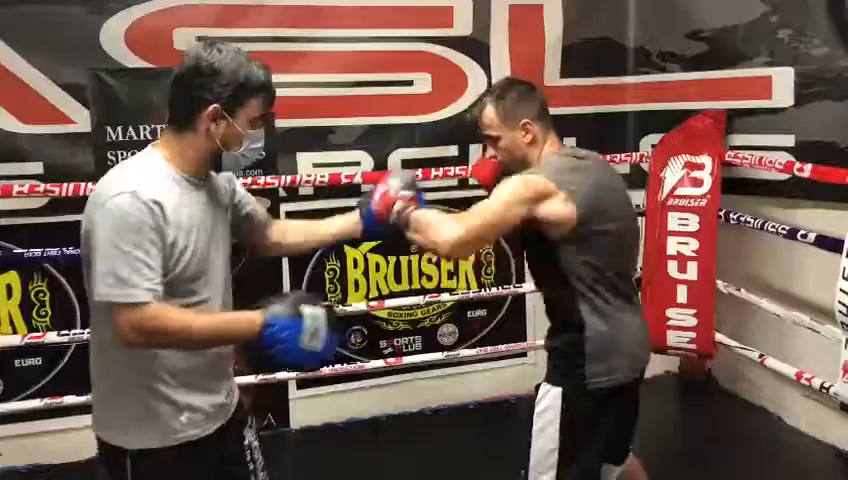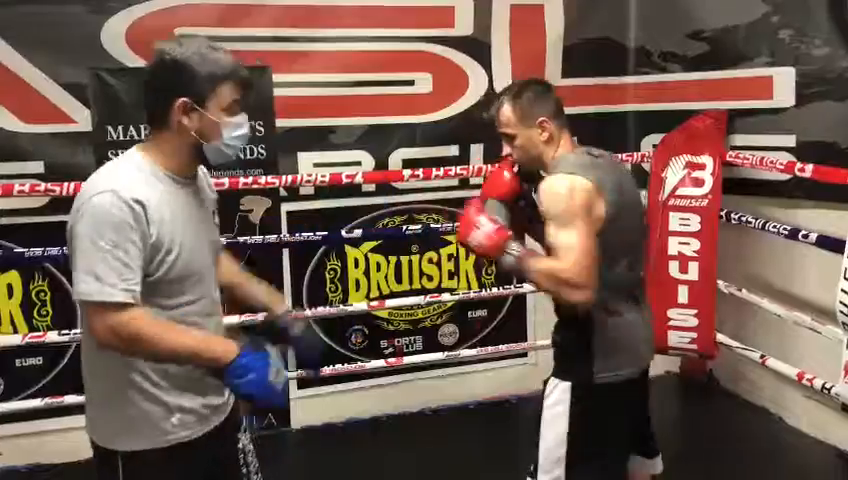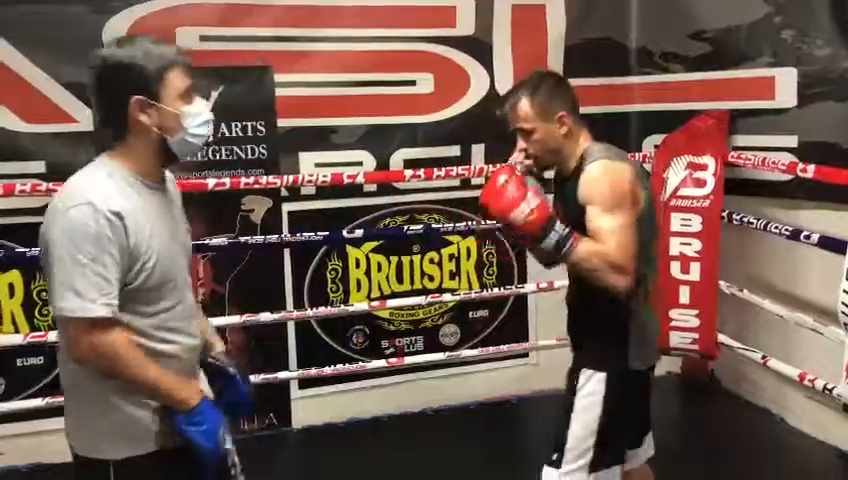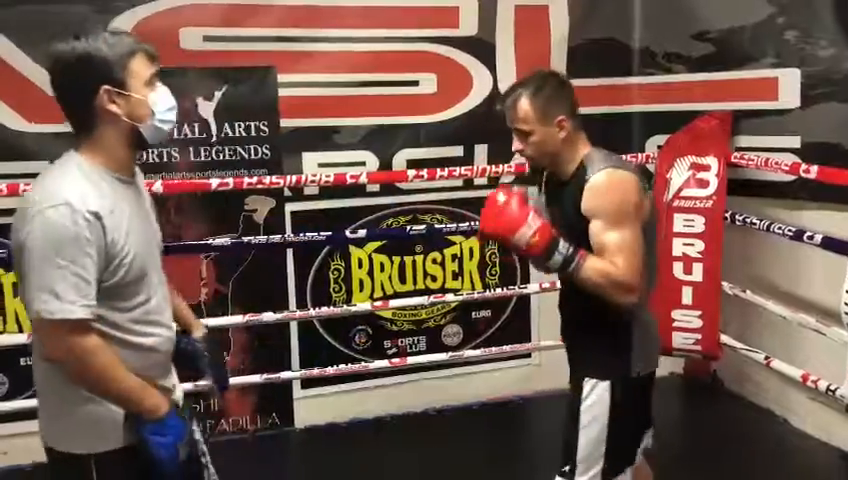
dt=0.2s
person 1, frame 1
left shoulder: (214, 181)
right shoulder: (129, 200)
left elbow: (270, 235)
right elbow: (135, 322)
left wrist: (364, 220)
right wrist: (260, 325)
left hip: (217, 407)
right hip: (151, 430)
person 1, frame 2
left shoulder: (195, 180)
right shoulder: (118, 199)
right elbow: (112, 324)
left wrist: (277, 309)
right wrist: (230, 355)
left hip: (212, 409)
right hip: (142, 435)
person 1, frame 3
left shoulder: (161, 183)
right shoulder: (90, 210)
right elbow: (90, 340)
left wrist: (217, 353)
right wrist: (188, 400)
left hip: (185, 411)
right hip: (127, 439)
person 1, frame 4
left shoulder: (126, 176)
right shoulder: (65, 210)
right elbow: (63, 342)
left wrist: (193, 330)
right wrist: (154, 410)
left hip: (155, 403)
right hip: (102, 434)
person 2, frame 1
left shoulder: (534, 185)
right shoulder: (594, 167)
left elbow: (452, 240)
left wrist: (400, 209)
right wrist: (499, 190)
left hip: (587, 357)
right hip: (625, 341)
person 2, frame 2
left shoulder: (563, 185)
right shoulder: (603, 167)
left elbow: (578, 287)
left wrist: (501, 247)
right wrist: (516, 205)
left hip: (594, 355)
right hip: (632, 342)
person 2, frame 3
left shoulder: (604, 172)
right shoulder: (572, 172)
left elbow: (617, 272)
right elbow: (551, 255)
left wrist: (542, 223)
right wrist: (518, 213)
left hip: (614, 348)
right hip: (622, 342)
person 2, frame 4
left shoulder: (609, 182)
right shoulder: (554, 178)
left elbow: (626, 287)
right elbow: (555, 257)
left wrist: (545, 243)
right wrist: (520, 235)
left hip: (614, 354)
right hip: (595, 345)
